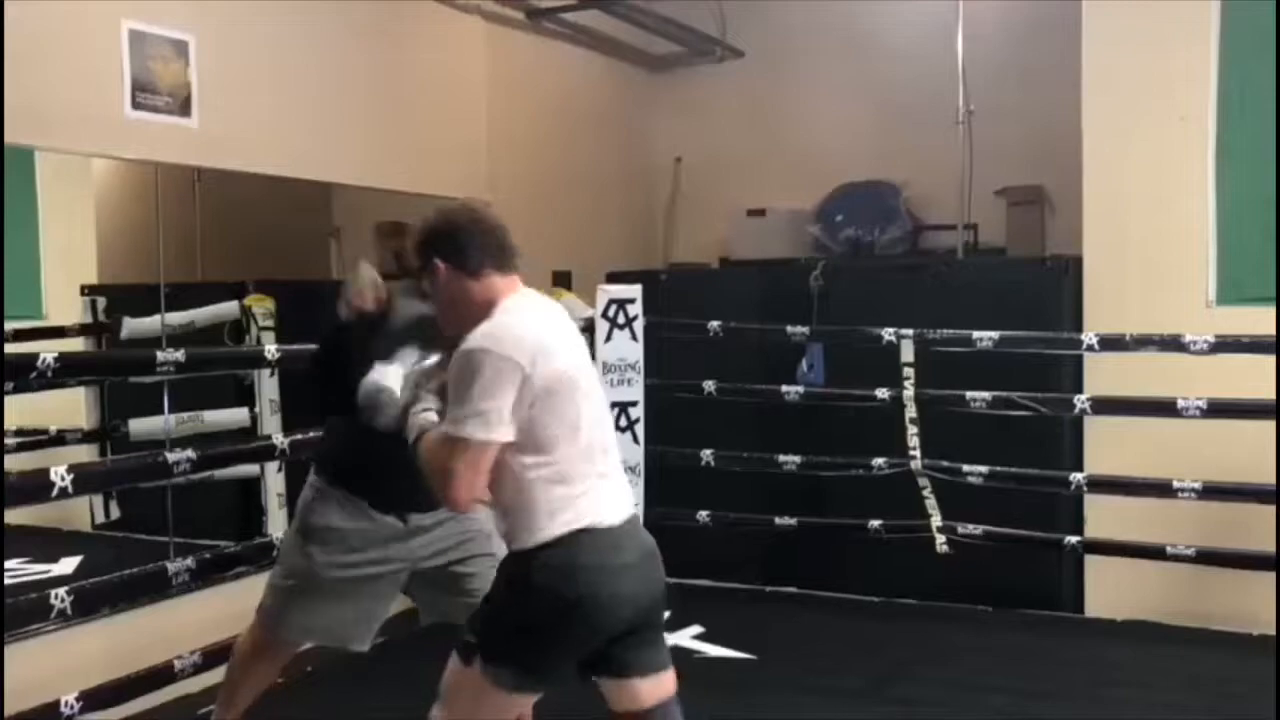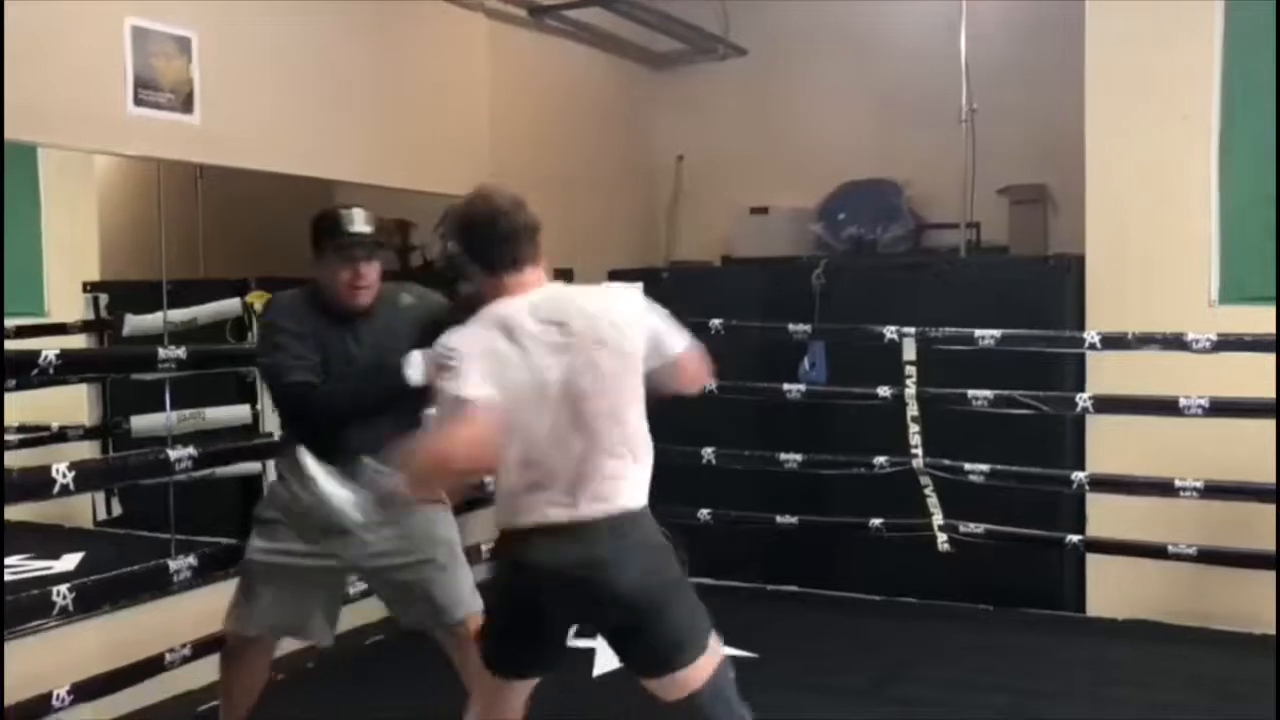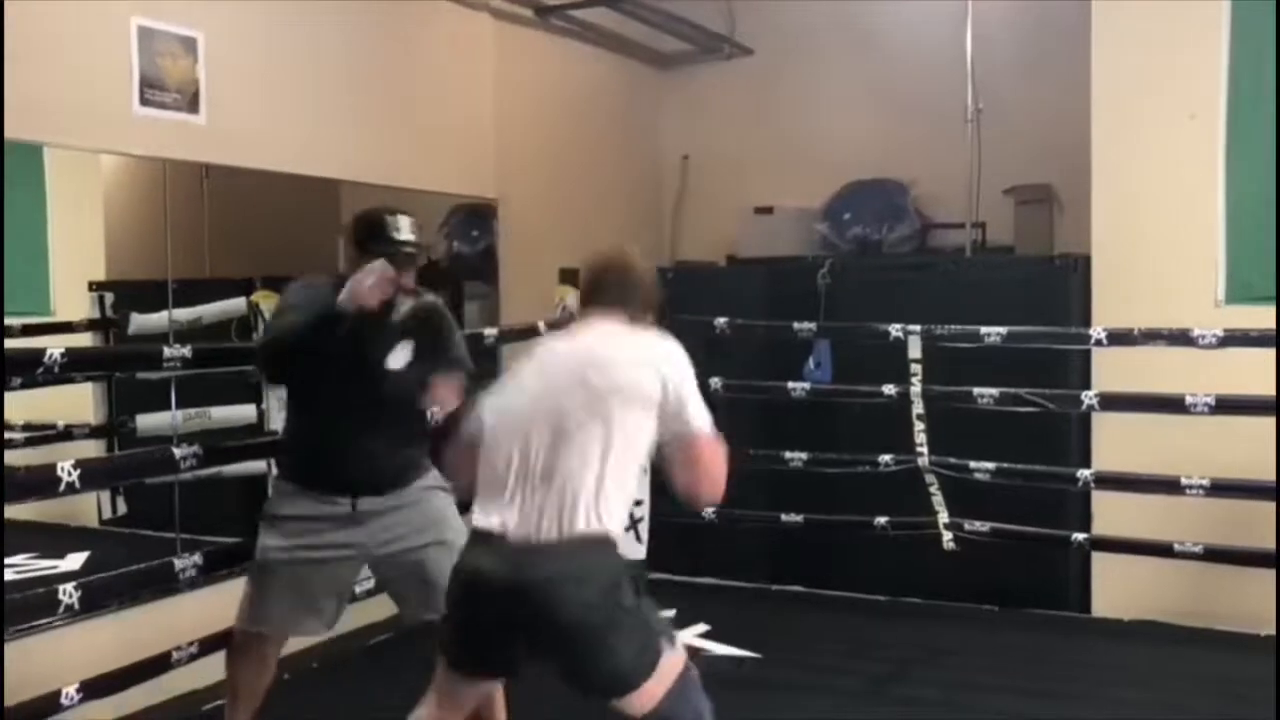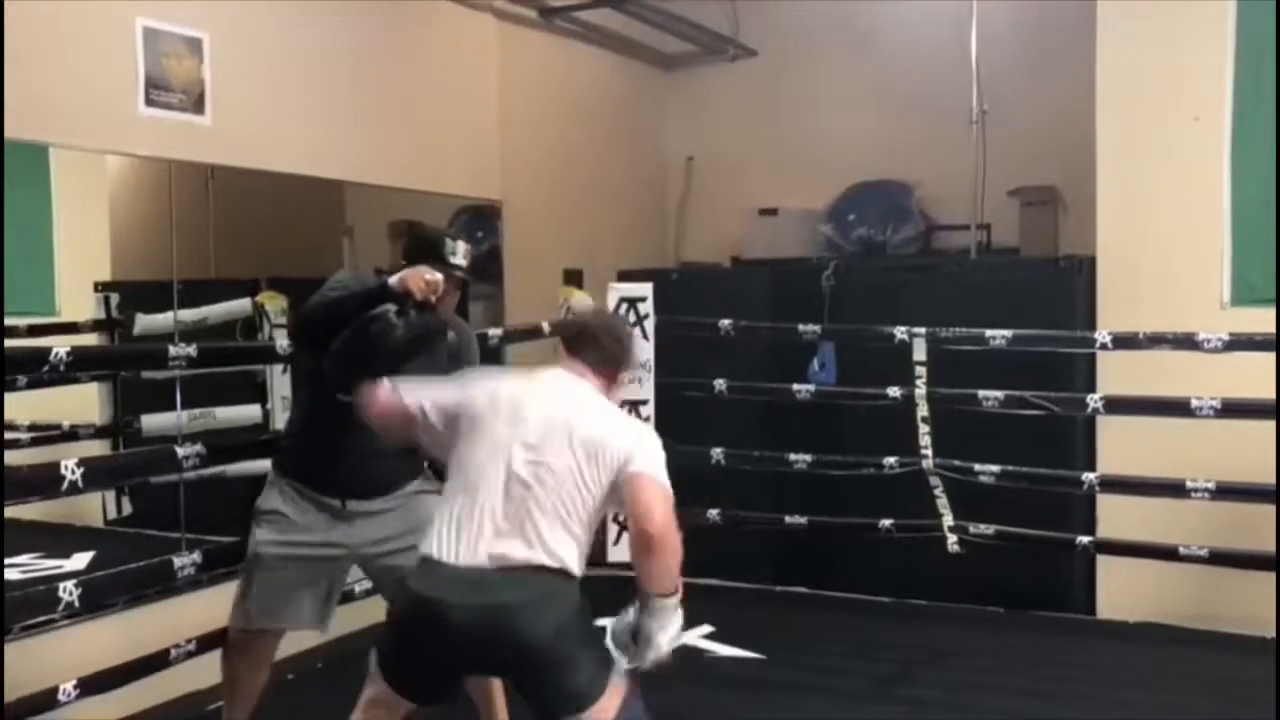
dt=0.3s
person 1, frame 1
right shoulder: (391, 319)
right elbow: (333, 395)
right wrist: (354, 317)
left hip: (446, 513)
right hip: (352, 509)
right knee: (274, 635)
person 1, frame 2
left shoulder: (412, 305)
right shoulder: (286, 314)
right elbow: (302, 409)
right wrist: (406, 376)
left hip: (401, 503)
right hip: (305, 507)
left knee: (463, 621)
right knee: (249, 633)
person 1, frame 3
left shoulder: (426, 310)
right shoulder: (310, 296)
left elbow: (464, 379)
right elbow: (276, 362)
left wrist: (448, 389)
right wrist: (345, 307)
left hip: (407, 494)
right hip: (311, 502)
right knee: (258, 629)
person 1, frame 4
left shoulder: (456, 337)
right shoulder: (357, 291)
right elbow: (307, 326)
right wrist: (391, 289)
left hip: (401, 499)
right hip: (305, 499)
right knee: (253, 628)
person 2, frame 1
left shoulder: (493, 345)
right shoulder: (543, 315)
left elbow: (457, 487)
left wrist: (420, 418)
left hip: (566, 573)
right hip: (632, 557)
person 2, frame 2
left shoulder: (470, 342)
right shoulder: (617, 307)
left elbow: (463, 455)
right elbow: (692, 375)
left hip: (530, 560)
right hip: (626, 548)
person 2, frame 3
left shoulder: (523, 369)
right shoulder: (657, 354)
left elbow: (461, 470)
right elbow: (706, 486)
left hip: (485, 569)
right hip: (575, 574)
person 2, frame 4
left shoulder: (488, 388)
right shoulder: (628, 432)
left elbow: (377, 406)
right elbow: (658, 530)
left wrist: (433, 440)
right wrist: (659, 608)
left hip: (438, 597)
right hip: (542, 604)
